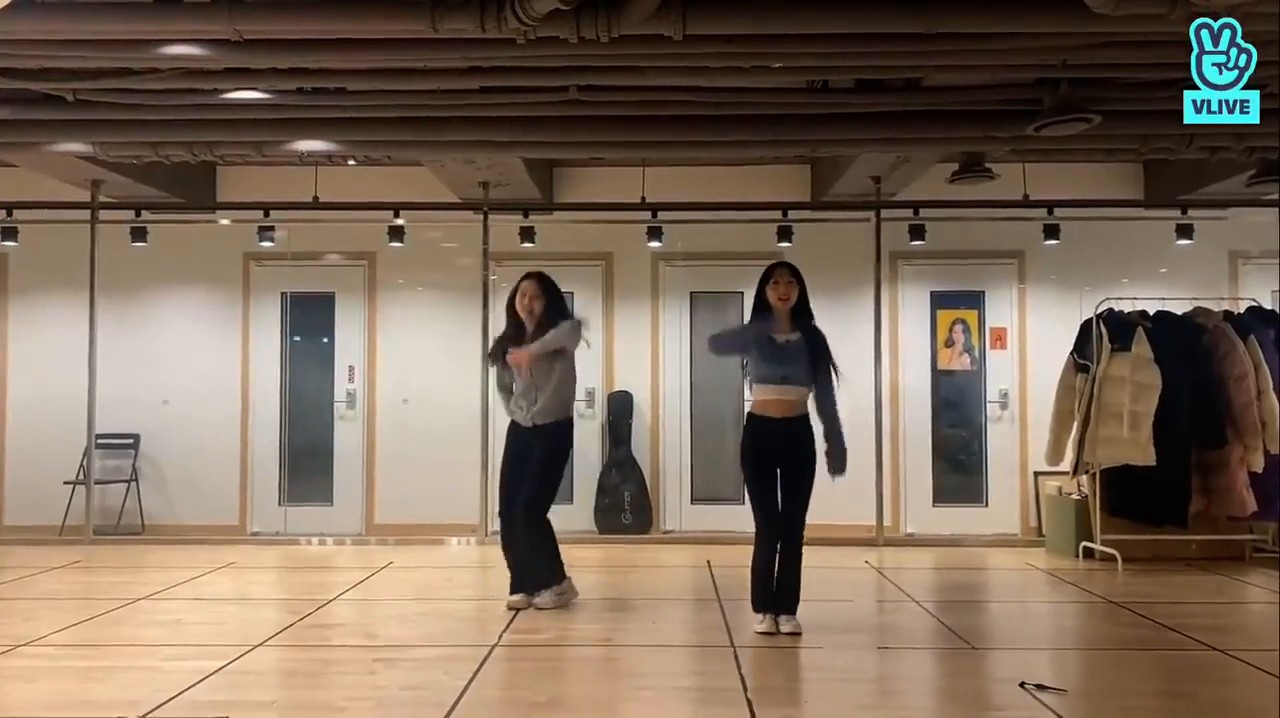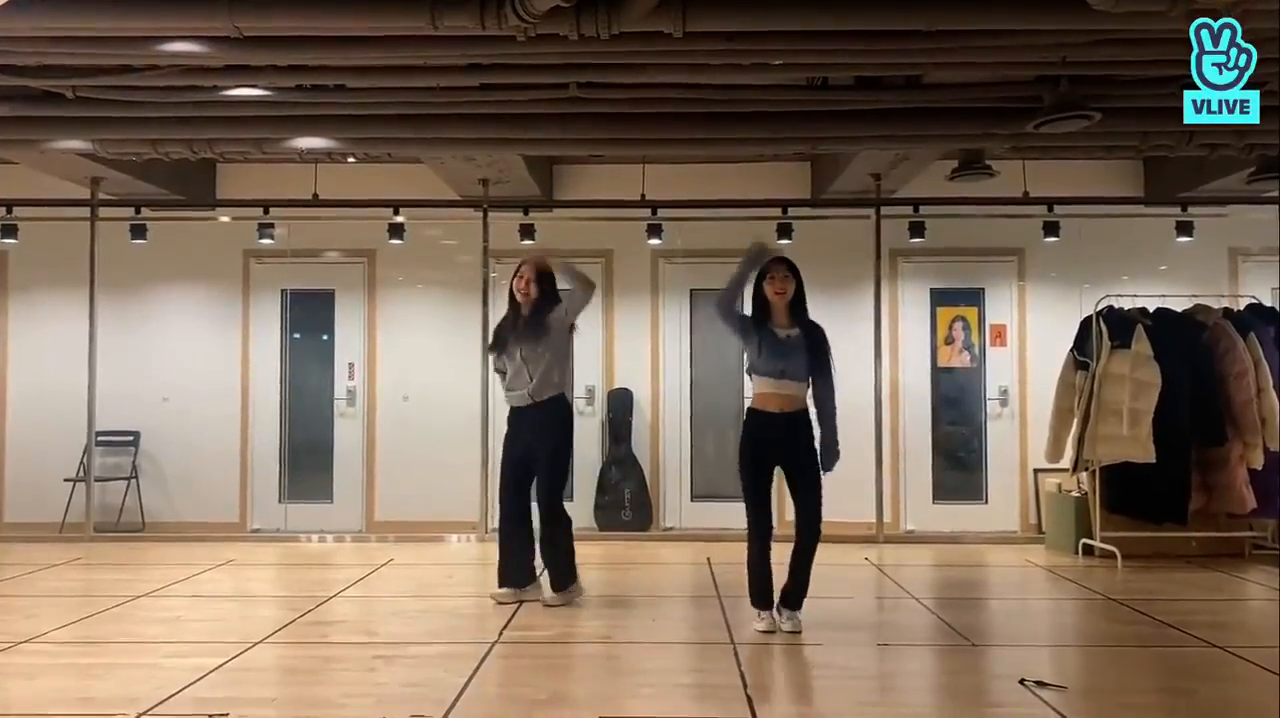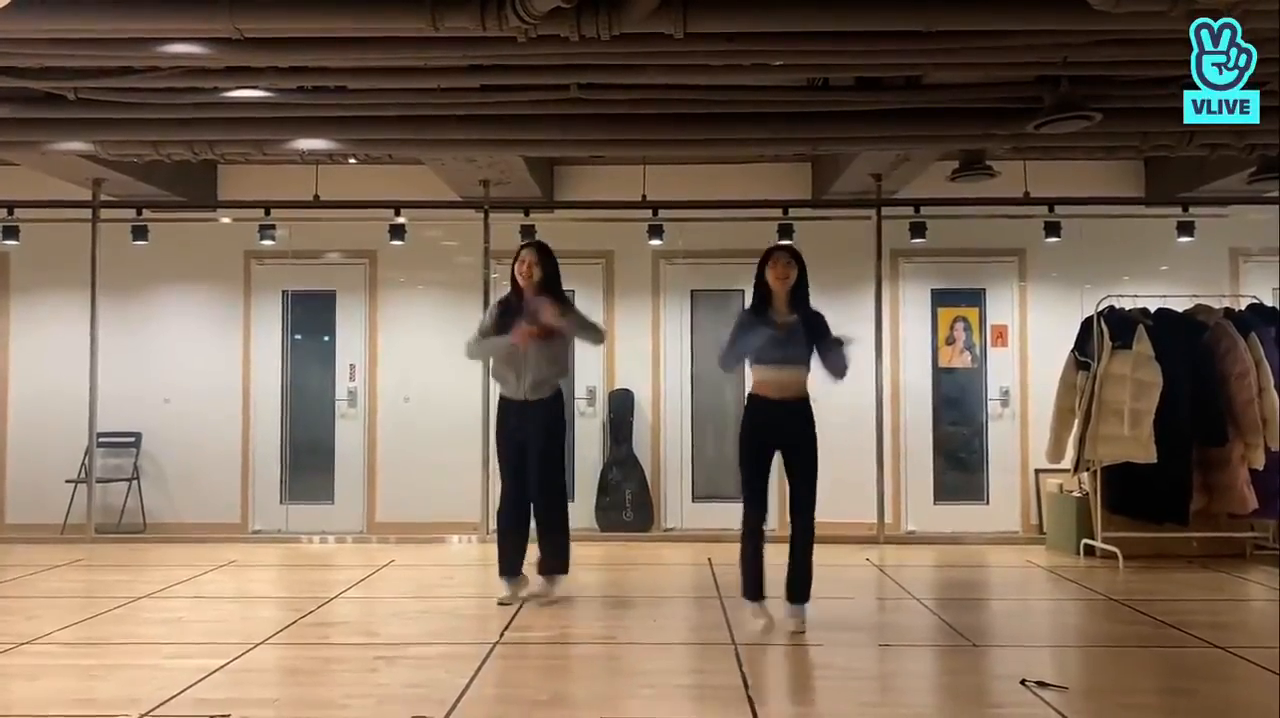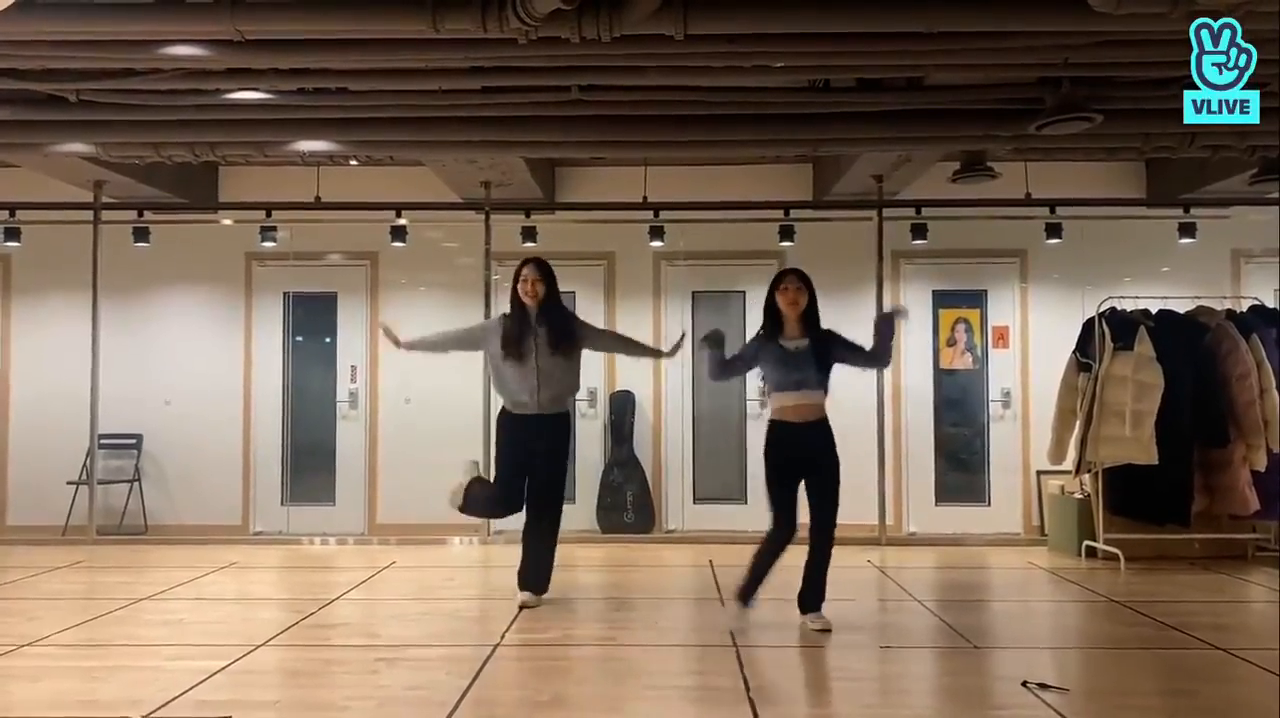
dt=0.4s
person 1, frame 1
left shoulder: (812, 338)
right shoulder: (751, 337)
left elbow: (824, 396)
right elbow: (716, 345)
left wrist: (835, 444)
right wrist: (757, 330)
left hip: (798, 435)
right hip: (759, 433)
left knee: (793, 527)
right knee: (767, 526)
left ankle: (786, 609)
right ankle: (764, 609)
person 1, frame 2
left shoulder: (813, 334)
right shoulder: (752, 329)
left elbow: (824, 393)
right elbow: (724, 306)
left wrist: (830, 444)
right wrist: (749, 265)
left hip: (798, 435)
right hip: (758, 432)
left knee: (809, 524)
right knee: (760, 526)
left ankle: (790, 604)
right ankle: (763, 605)
person 1, frame 3
left shoulder: (812, 321)
right shoulder: (750, 319)
left elbow: (838, 371)
right elbow: (727, 362)
left wrist: (837, 350)
right wrist: (754, 339)
left hip: (799, 419)
right hip: (759, 419)
left knee: (803, 514)
right knee: (755, 511)
left ankle: (797, 600)
right ankle: (754, 596)
person 1, frame 4
left shoulder: (825, 342)
right shoulder: (763, 344)
left elbow: (875, 360)
right elbow: (721, 373)
left wrist: (885, 328)
right wrist: (714, 347)
left hip: (820, 439)
right hip: (781, 439)
left knee: (824, 528)
right knee: (784, 528)
left ankle: (811, 606)
right ankle: (744, 596)
person 2, frame 1
left shoulder: (560, 336)
right shoulder: (508, 341)
left elbow: (572, 331)
left wrist: (533, 351)
right wrist: (516, 414)
left hip: (553, 431)
right hip: (520, 431)
left knee: (529, 508)
right knee: (510, 511)
left ankle: (557, 583)
right ankle: (527, 586)
person 2, frame 2
left shoulder: (554, 318)
right shoulder: (506, 328)
left elbow: (585, 290)
left wrist: (551, 265)
right wrist: (513, 394)
left hip: (552, 415)
right hip: (519, 419)
left knee: (548, 500)
right knee: (511, 502)
left ankle: (565, 582)
right ankle: (520, 580)
person 2, frame 3
left shoulder: (559, 309)
right shoulder: (500, 310)
left elbow: (596, 336)
right elbow: (473, 349)
left wrist: (558, 322)
right wrist: (512, 340)
left hip: (546, 407)
right hip: (509, 408)
left knee: (546, 489)
right knee: (513, 493)
left ankle: (550, 571)
right ankle: (512, 575)
person 2, frame 4
left shoulder: (567, 327)
right shoulder: (501, 328)
left elbow: (611, 341)
right elbow: (456, 338)
left wrist: (659, 352)
right wrist: (406, 344)
left hip: (554, 424)
right hip: (514, 421)
left knee: (545, 507)
right knee: (506, 498)
left ankle: (532, 585)
right ankle: (471, 488)
